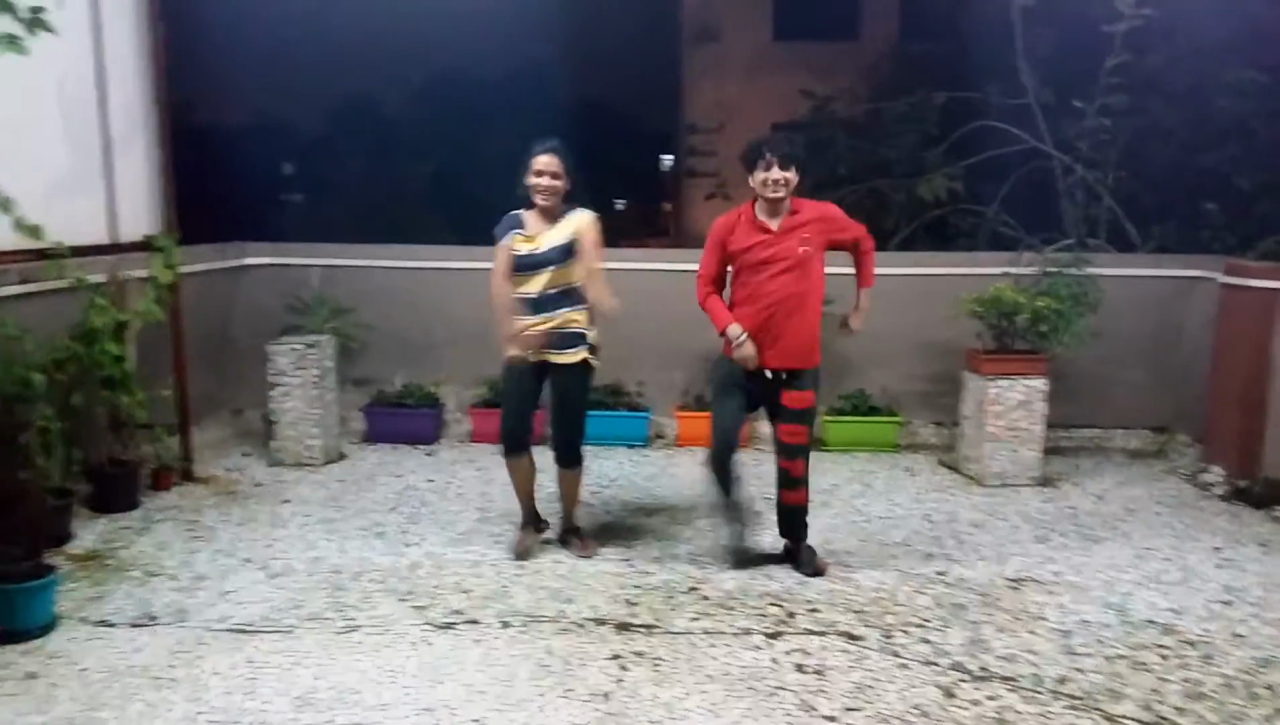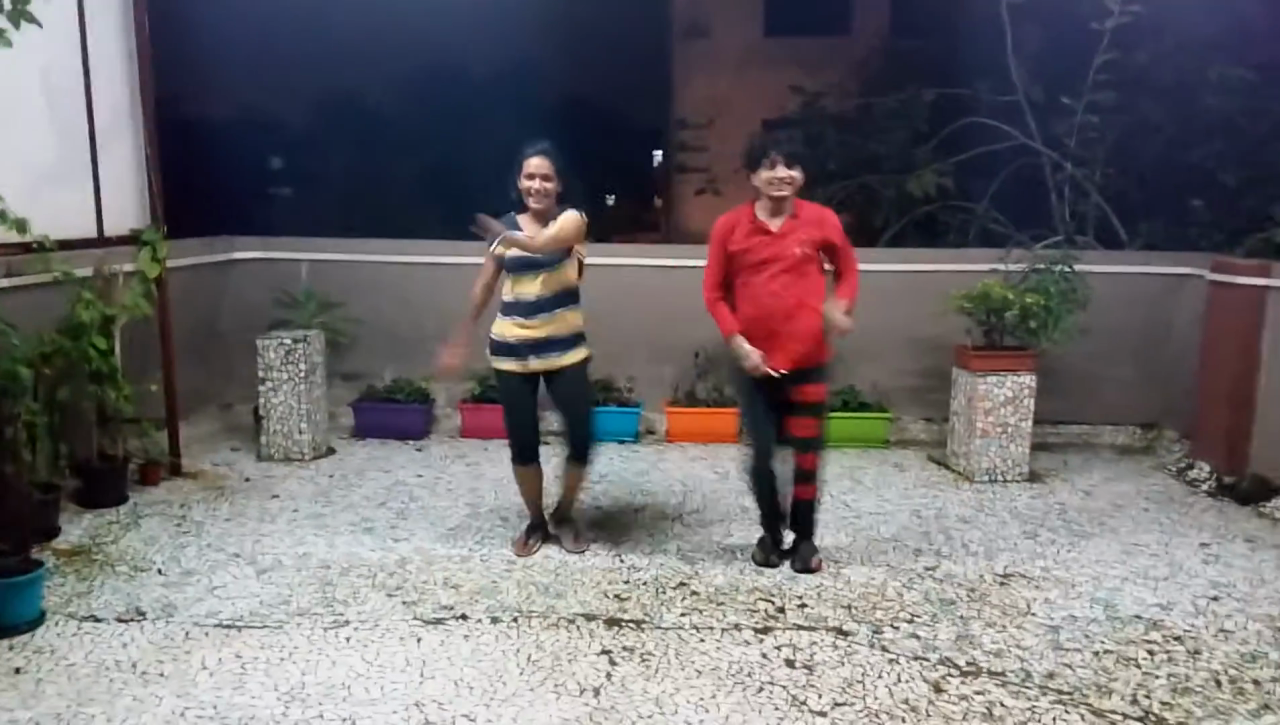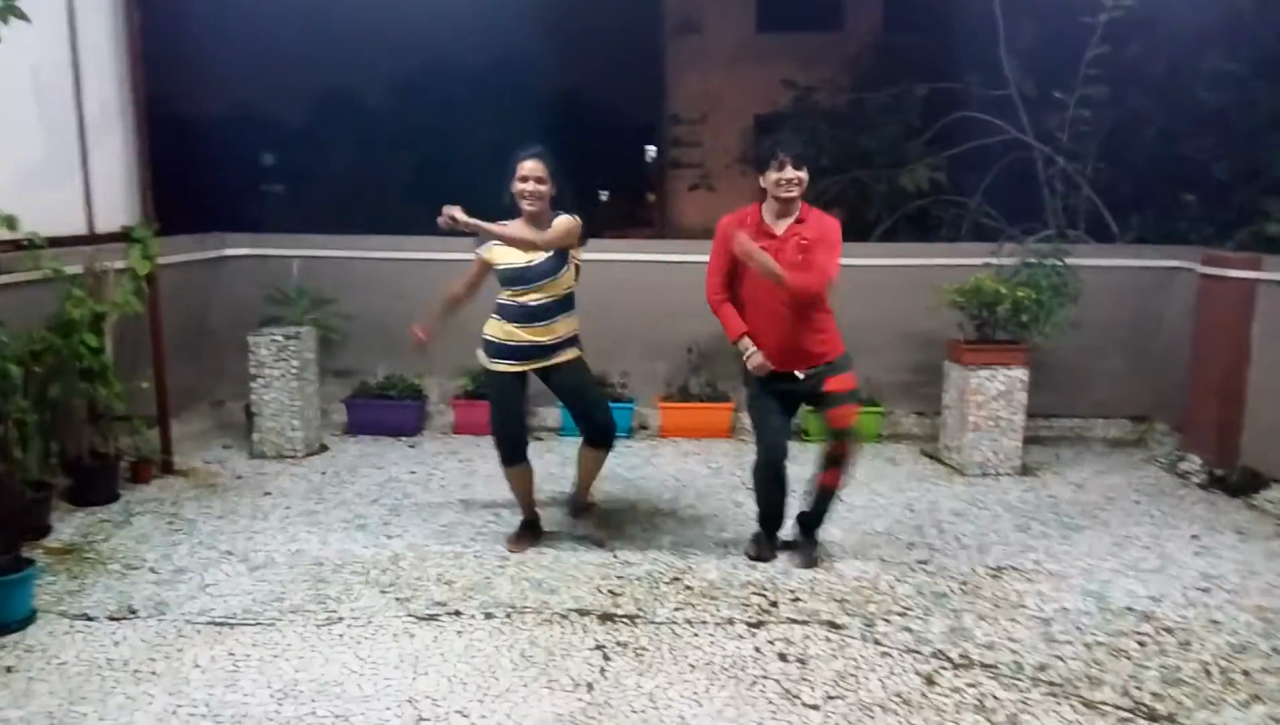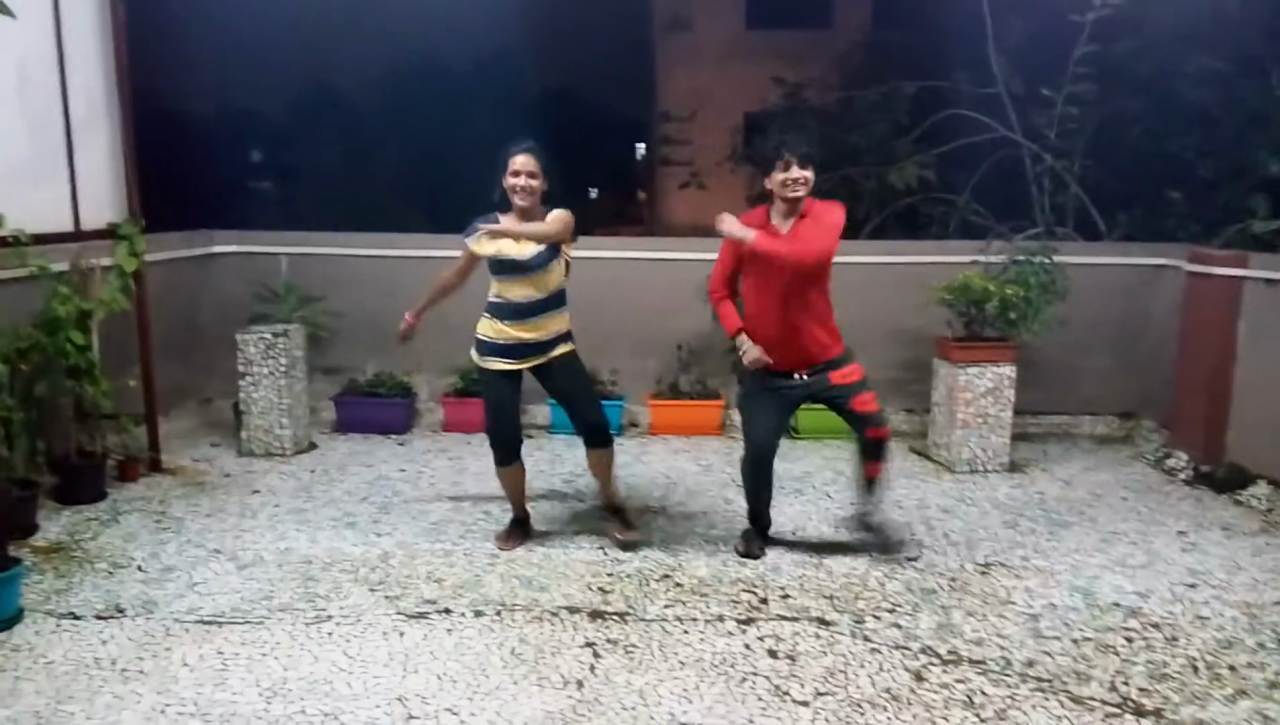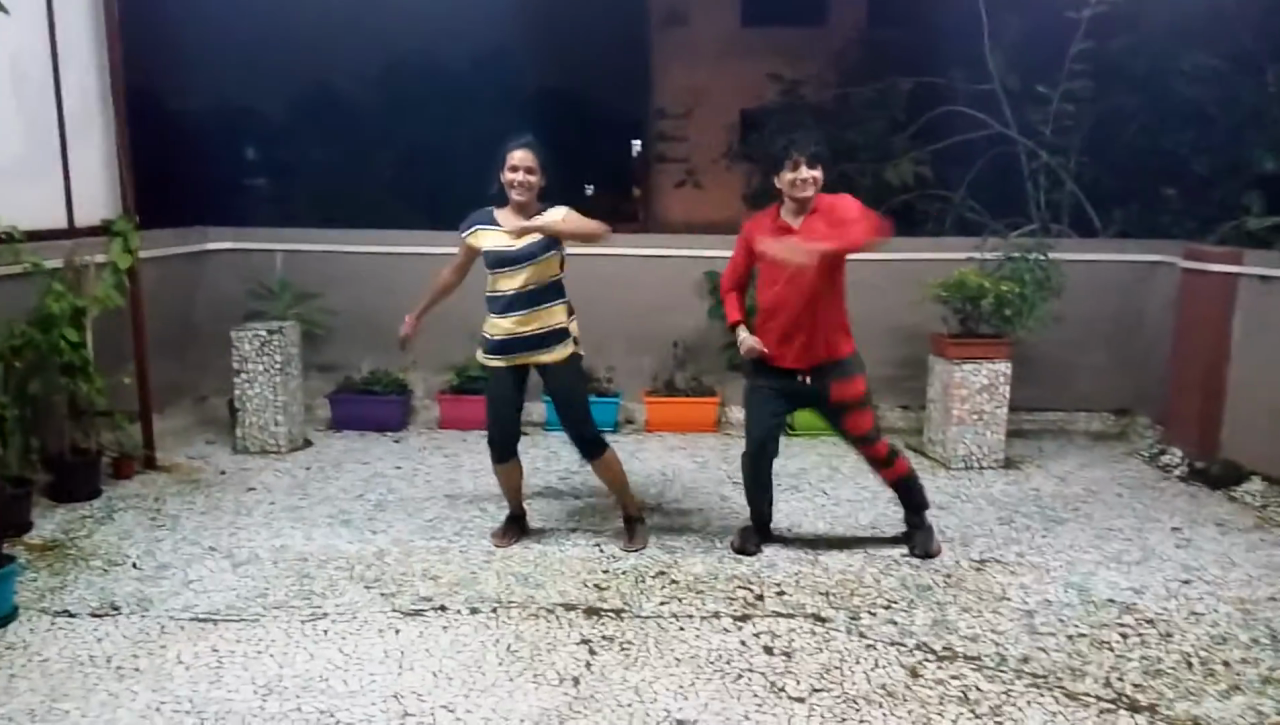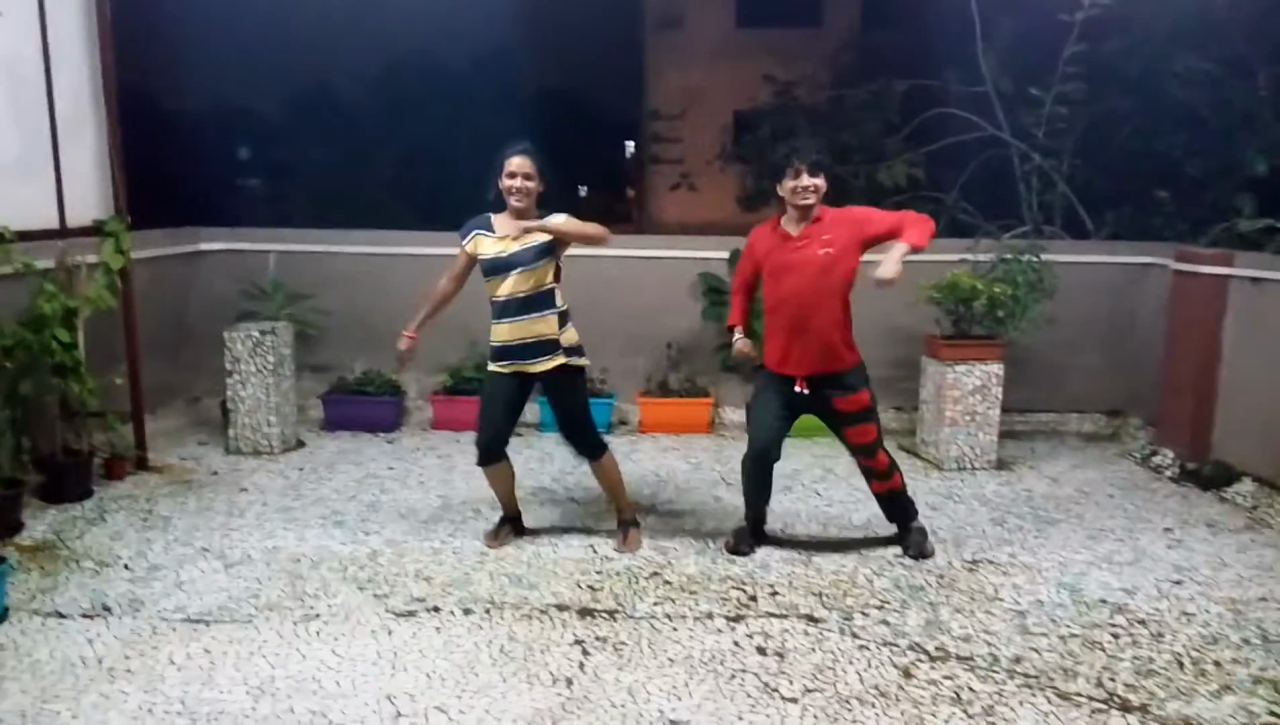
dt=0.1s
person 1, frame 1
left shoulder: (822, 217)
right shoulder: (728, 226)
left elbow: (864, 243)
right elbow: (707, 288)
left wrist: (861, 303)
right wrist: (733, 332)
left hip: (797, 367)
right hip: (742, 363)
left knee: (794, 459)
right knee: (722, 448)
left ankle: (796, 542)
right ankle: (735, 516)
person 1, frame 2
left shoulder: (821, 220)
right shoulder: (729, 227)
left elbow: (847, 267)
right elbow: (715, 294)
left wrist: (841, 305)
right wrist: (739, 342)
left hip: (807, 363)
right hip: (756, 365)
left knee: (806, 455)
right knee: (760, 456)
left ankle: (803, 539)
right ankle: (771, 534)
person 1, frame 3
left shoulder: (823, 226)
right shoulder: (733, 226)
left elbow: (816, 287)
right elbow: (718, 293)
left wrist: (769, 266)
right wrist: (745, 344)
left hip: (822, 361)
right hip: (765, 366)
left knee: (842, 441)
right knee: (771, 456)
left ankle: (808, 530)
right ankle: (767, 530)
person 1, frame 4
left shoulder: (826, 214)
right shoulder: (742, 226)
left elbow: (808, 257)
right elbow: (721, 290)
left wrist: (748, 238)
right wrist: (741, 338)
left hip: (823, 357)
right hip: (764, 366)
left knee: (874, 426)
right knee: (758, 454)
left ankle: (869, 508)
right ankle: (757, 528)
person 1, frame 5
left shoulder: (840, 207)
right shoulder: (757, 228)
left elbow: (874, 227)
right elbow: (731, 286)
left wrist: (812, 249)
right wrist: (740, 329)
left hip: (833, 360)
right hip: (772, 366)
left knee: (872, 444)
right knee: (758, 451)
left ankle: (917, 518)
right ankle: (758, 525)
person 1, frame 6
left shoulder: (849, 220)
right shoulder: (761, 237)
left elbow: (918, 223)
right elbow: (741, 289)
left wrist: (896, 252)
right wrist: (738, 330)
left hip: (838, 371)
right hip: (778, 374)
left knee: (871, 455)
right knee: (760, 451)
left ankle: (908, 523)
right ankle: (753, 526)
person 2, frame 1
left shoulder: (582, 219)
right shoulder: (511, 224)
left elbow: (591, 261)
right elbow: (499, 281)
left wrist: (598, 295)
right wrist: (510, 331)
left hip: (571, 343)
right hip: (524, 343)
left knee: (568, 439)
right knee: (514, 432)
left ankle: (569, 526)
right ankle: (530, 517)
person 2, frame 2
left shoulder: (572, 220)
right shoulder: (505, 230)
left elbow: (545, 243)
right elbow: (483, 288)
left wrist: (502, 235)
right wrist: (459, 341)
left hip: (567, 347)
right hip: (512, 349)
left knee: (582, 437)
right knee: (523, 442)
left ankle: (564, 516)
right ankle: (536, 522)
person 2, frame 3
left shoulder: (566, 225)
right shoulder: (496, 235)
left elbow: (539, 241)
right elbow: (466, 287)
left wrist: (473, 225)
right wrist: (430, 323)
left hip: (559, 349)
right hip: (505, 351)
left knee: (601, 426)
right knee: (509, 441)
left ankle: (580, 497)
right ankle: (529, 521)
person 2, frame 4
left shoulder: (556, 220)
right shoulder: (483, 229)
left elbow: (557, 233)
right elbow: (454, 276)
left wrist: (506, 230)
right wrist: (416, 312)
left hip: (551, 345)
right hip: (497, 349)
left knee: (595, 425)
right knee: (503, 441)
left ankle: (612, 505)
right ankle: (520, 519)
person 2, frame 5
left shoulder: (555, 217)
right shoulder: (480, 223)
left elbow: (599, 232)
right elbow: (453, 275)
left wrist: (536, 226)
right wrist: (416, 315)
left hip: (554, 342)
right hip: (503, 347)
left knee: (584, 433)
right knee: (501, 439)
left ankle: (633, 515)
right ankle: (516, 515)
person 2, frame 6
left shoulder: (552, 223)
right shoulder: (479, 230)
left elbow: (600, 235)
right elbow: (451, 283)
left wrist: (544, 225)
right wrist: (414, 327)
left hip: (555, 349)
right hip: (507, 353)
left knee: (584, 439)
right knee: (489, 442)
left ankle: (627, 517)
right ankle: (511, 516)
